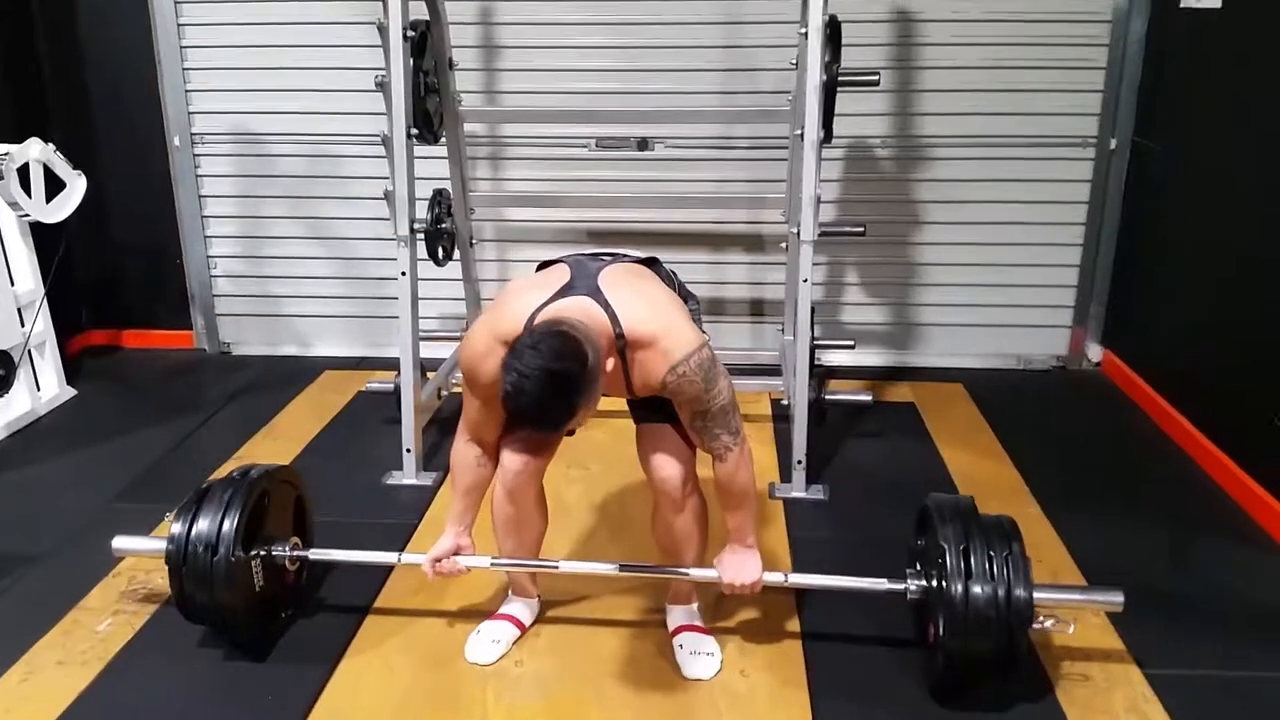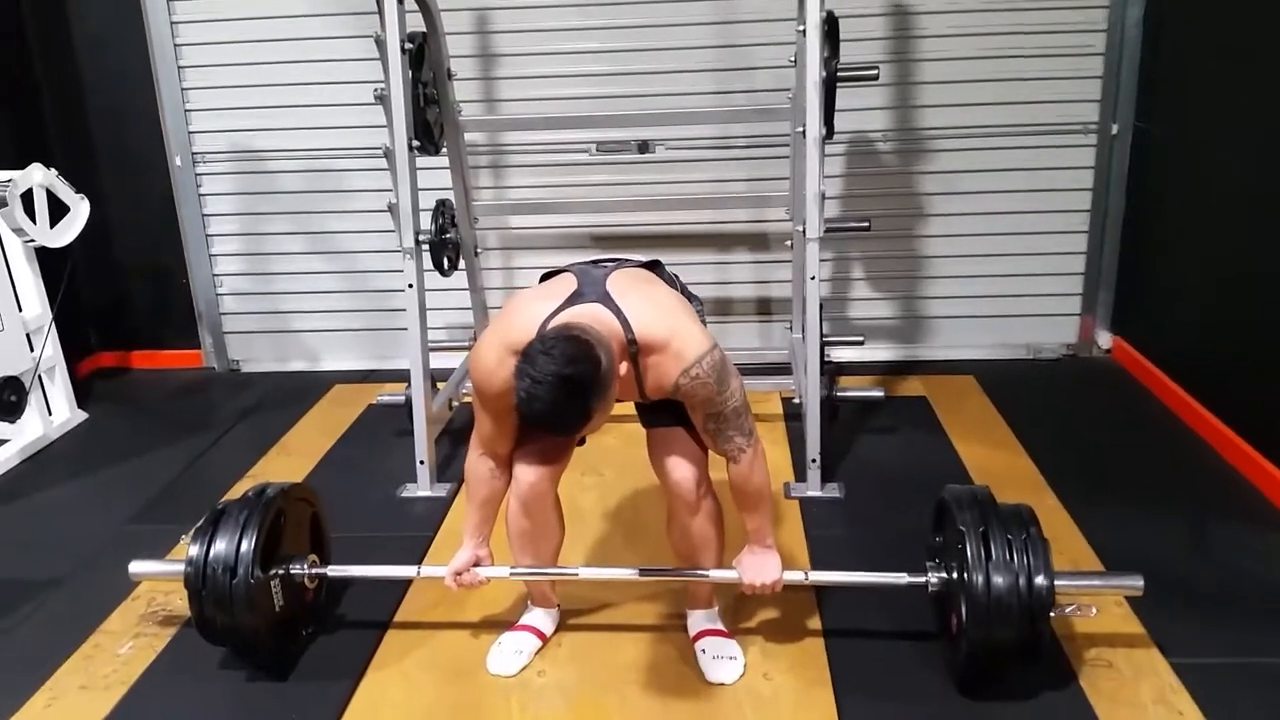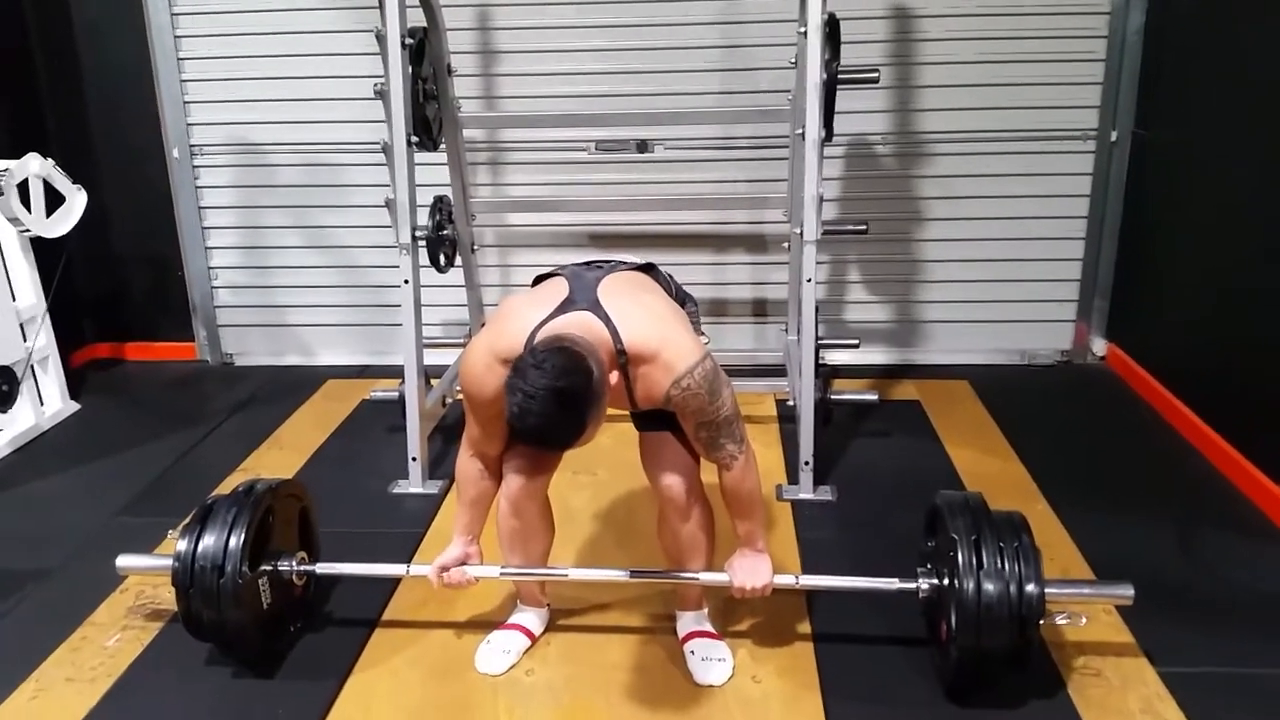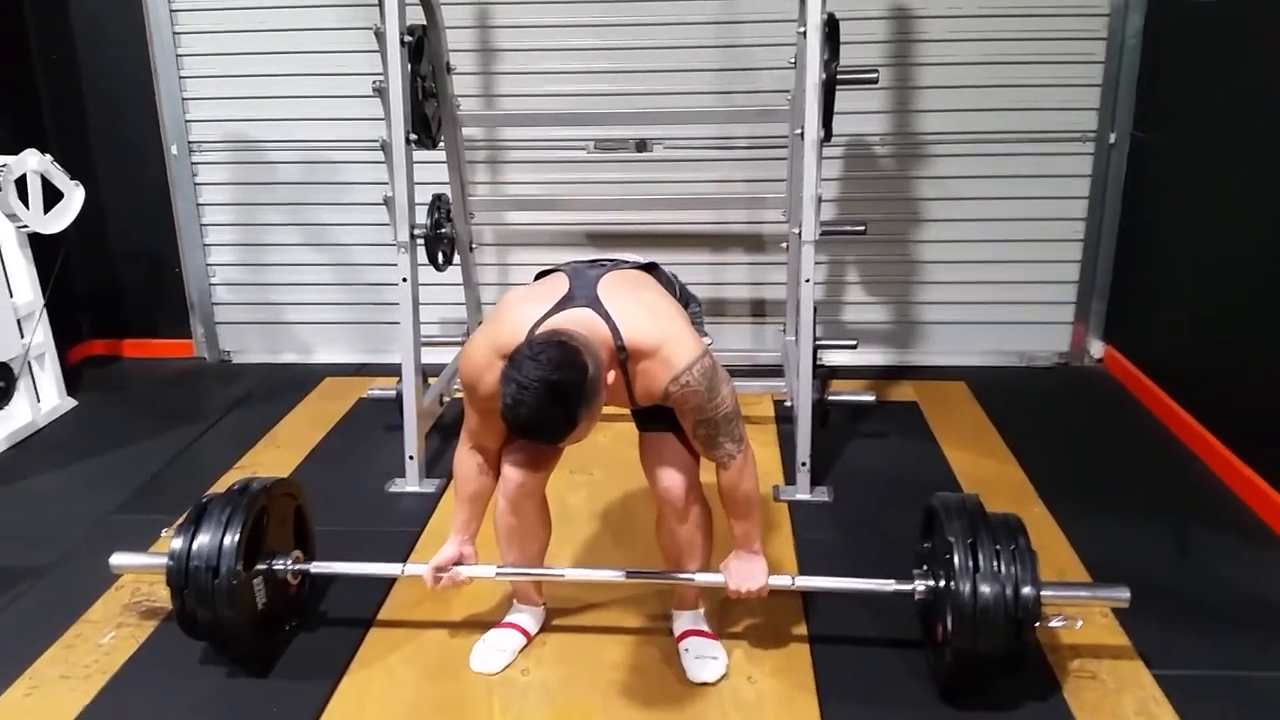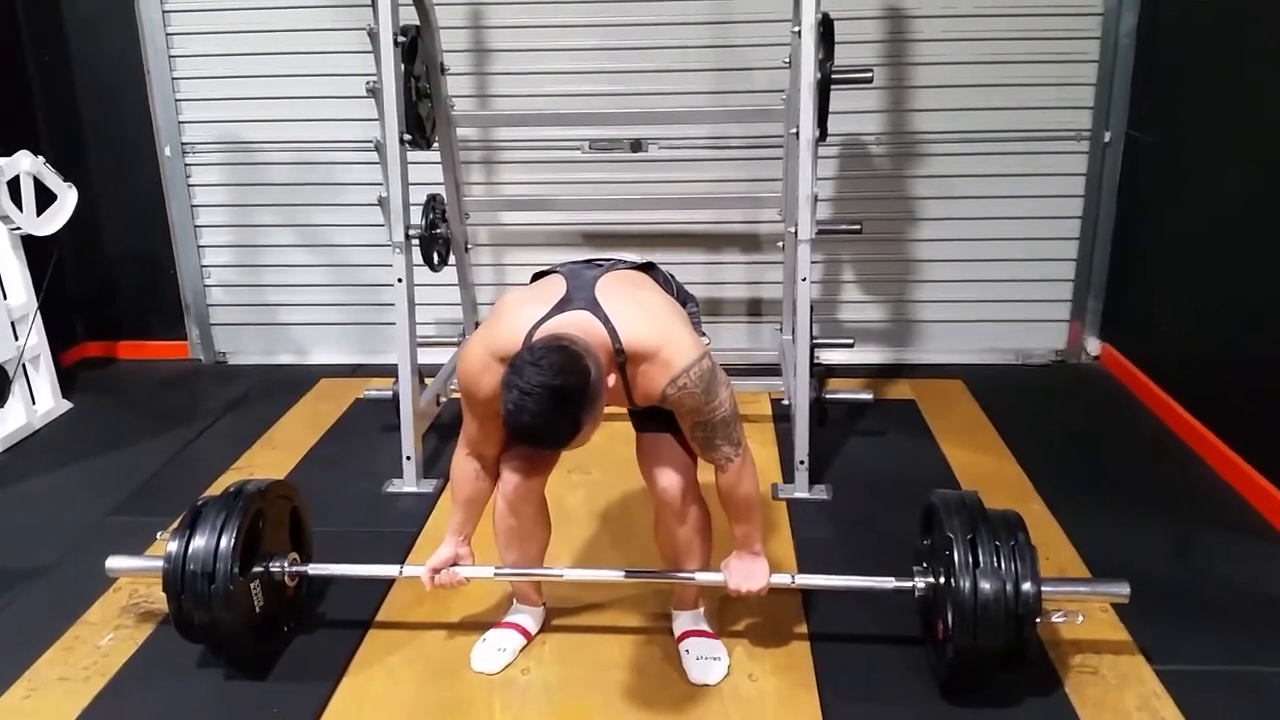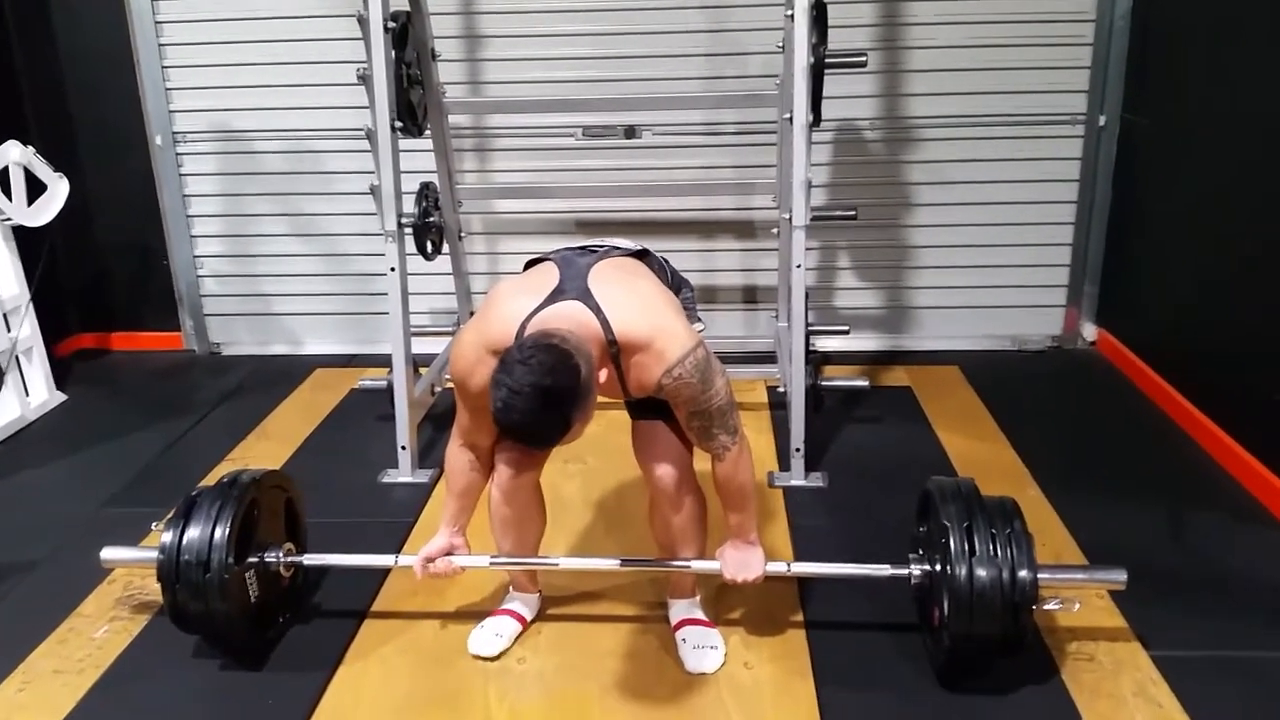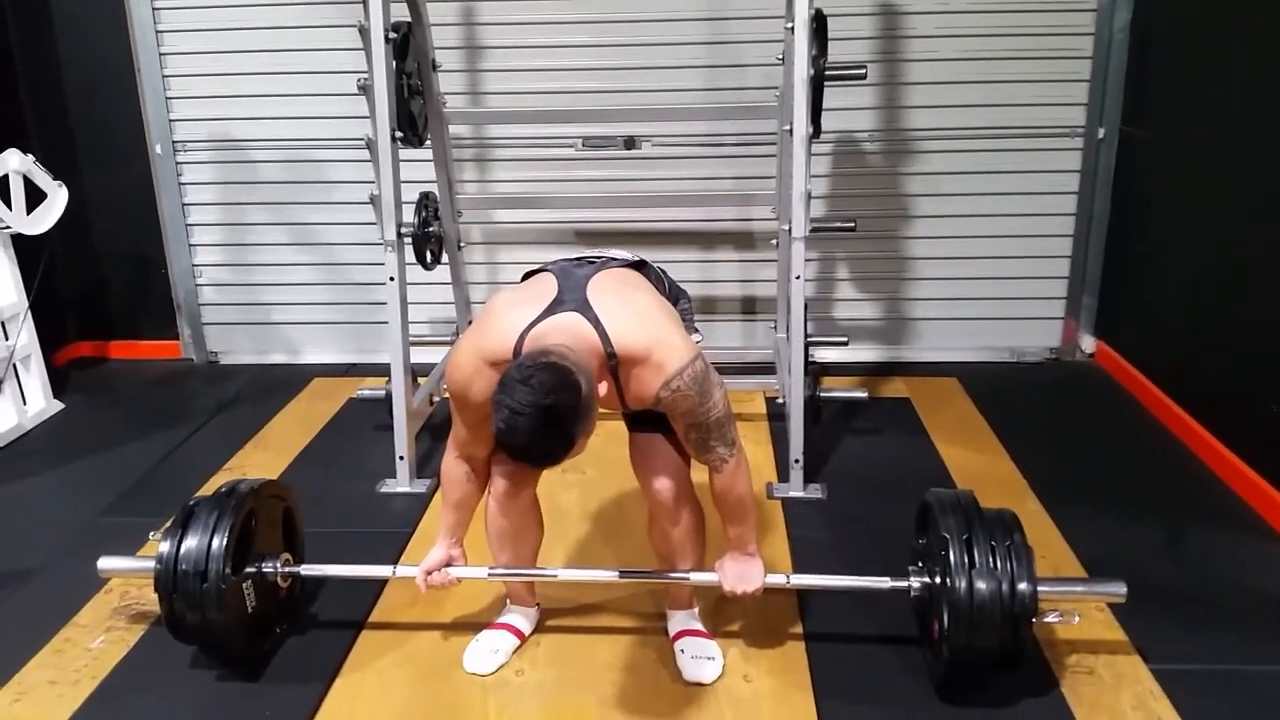
dt=0.7s
person 1, frame 1
left shoulder: (672, 350)
right shoulder: (489, 345)
left elbow: (728, 445)
right elbow: (476, 440)
left wrist: (742, 545)
right wrist: (457, 529)
left hip: (652, 338)
left knee: (674, 477)
right knee: (516, 466)
left ankle: (683, 606)
right ankle: (521, 598)
person 1, frame 2
left shoulder: (683, 354)
right shoulder: (498, 356)
left elbow: (741, 446)
right elbow: (489, 452)
left wrist: (760, 544)
right wrist: (474, 542)
left hip: (656, 345)
right hip: (554, 339)
left knee: (686, 479)
right knee: (529, 477)
left ankle: (703, 610)
right ankle: (541, 608)
person 1, frame 3
left shoulder: (674, 364)
right shoulder: (489, 362)
left elbow: (733, 454)
right elbow: (480, 454)
left wrist: (752, 548)
right wrist: (465, 539)
left hip: (654, 344)
left knee: (678, 484)
right knee: (518, 478)
left ankle: (693, 613)
right ankle: (530, 608)
person 1, frame 4
left shoulder: (674, 360)
right shoulder: (489, 356)
left elbow: (731, 453)
right elbow: (479, 448)
left wrist: (747, 550)
right wrist: (461, 537)
left hip: (656, 338)
left knee: (676, 485)
right knee: (517, 477)
left ankle: (689, 614)
right ankle: (526, 607)
person 1, frame 5
left shoulder: (673, 361)
right shoulder: (486, 360)
left elbow: (730, 455)
right elbow: (477, 453)
left wrist: (749, 551)
right wrist: (456, 540)
left hip: (655, 341)
left knee: (674, 485)
right knee: (516, 478)
left ankle: (689, 612)
right ankle: (526, 607)
person 1, frame 6
left shoulder: (667, 352)
right shoulder: (479, 353)
left elbow: (727, 444)
right elbow: (470, 445)
left wrist: (743, 540)
right wrist: (451, 529)
left hip: (646, 332)
left knee: (670, 474)
right knee: (511, 467)
left ankle: (685, 600)
right ankle: (522, 593)
person 1, frame 7
left shoulder: (665, 364)
right shoulder: (477, 363)
left elbow: (724, 456)
right elbow: (467, 455)
left wrist: (743, 552)
right wrist: (448, 541)
left knee: (667, 486)
right knee: (507, 477)
left ankle: (683, 611)
right ankle: (519, 608)
